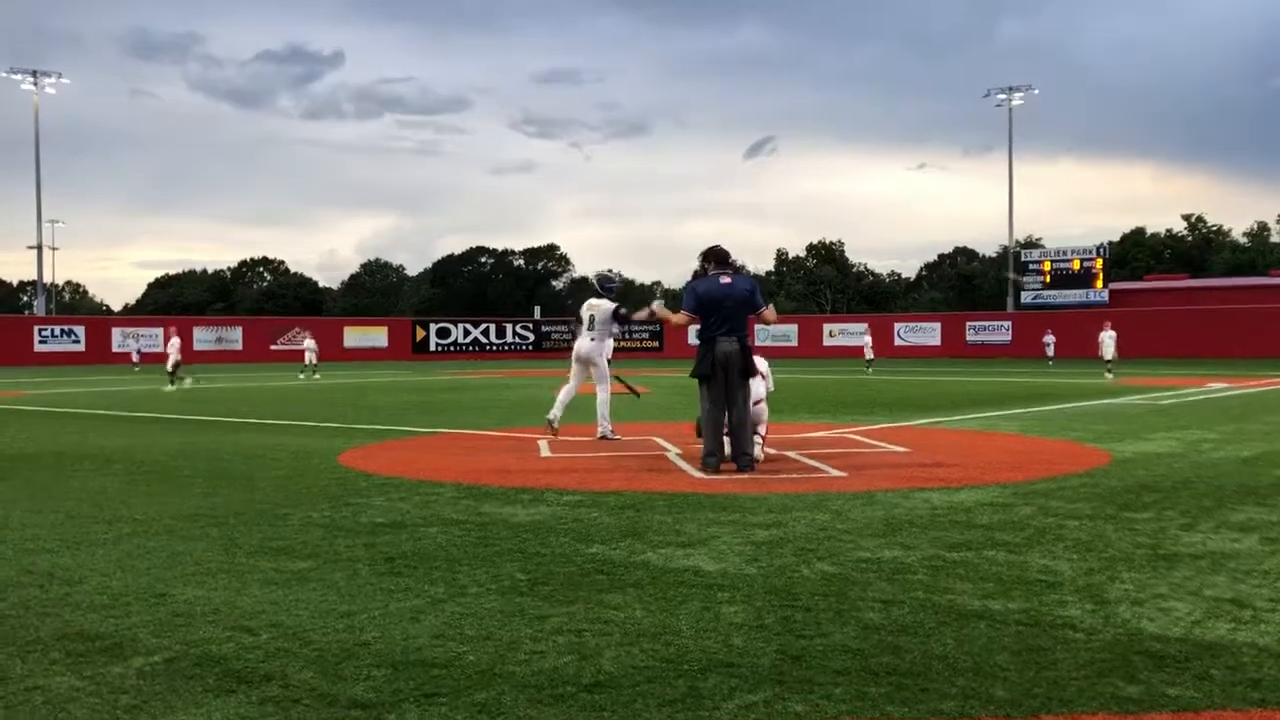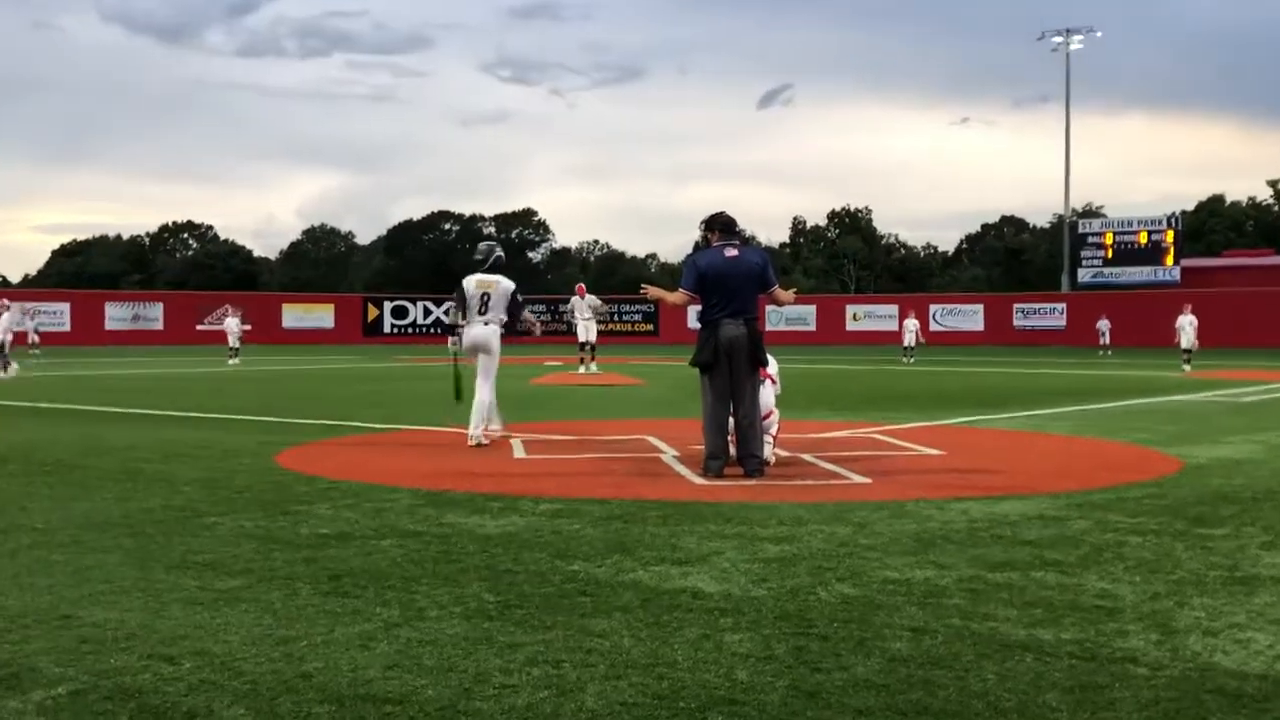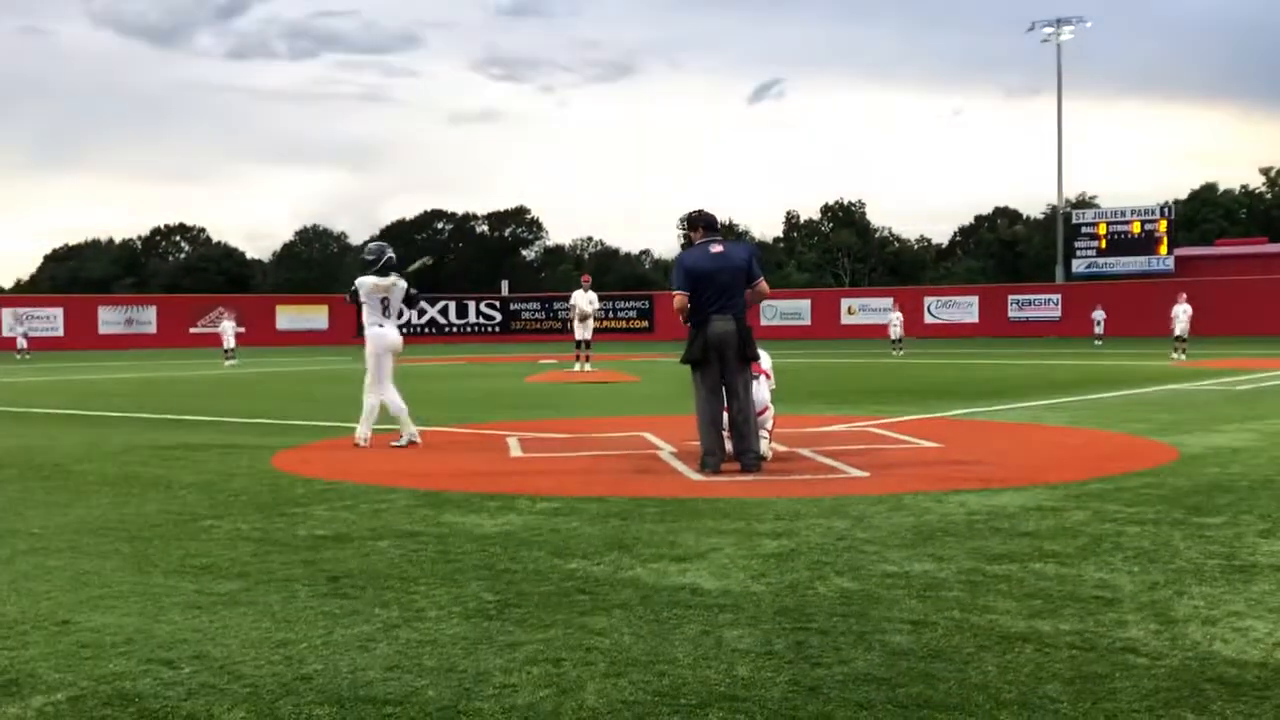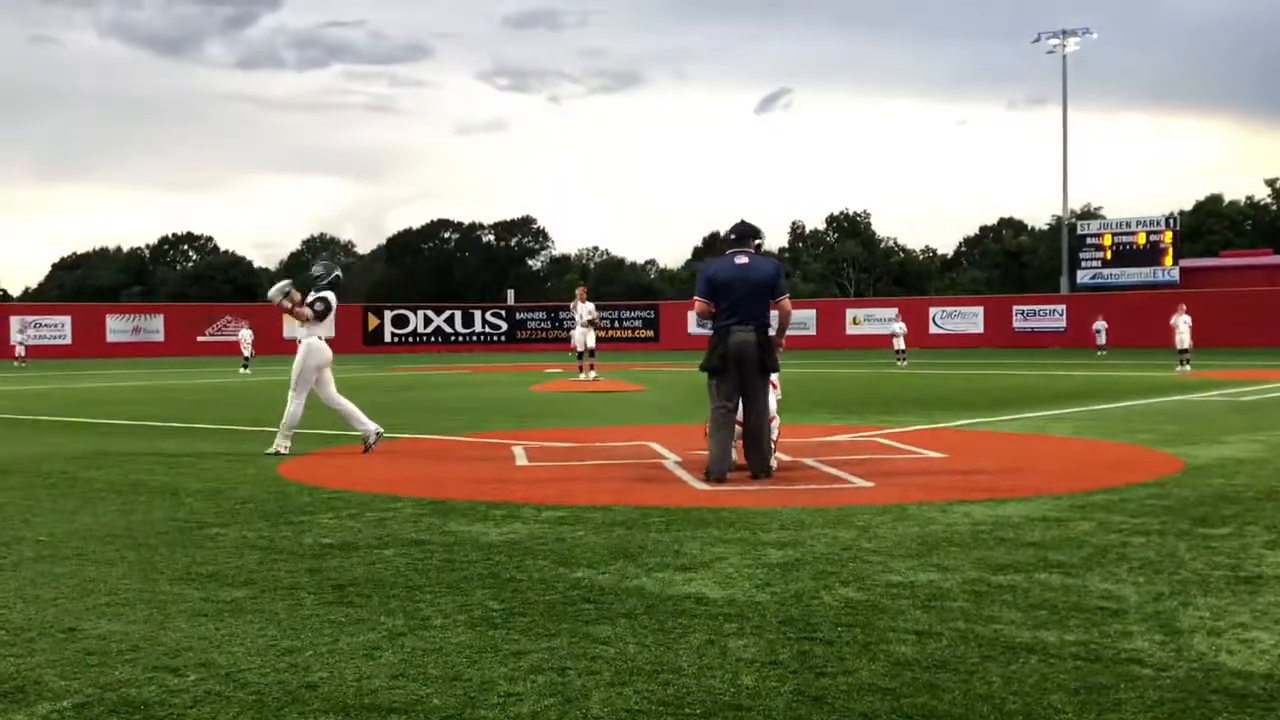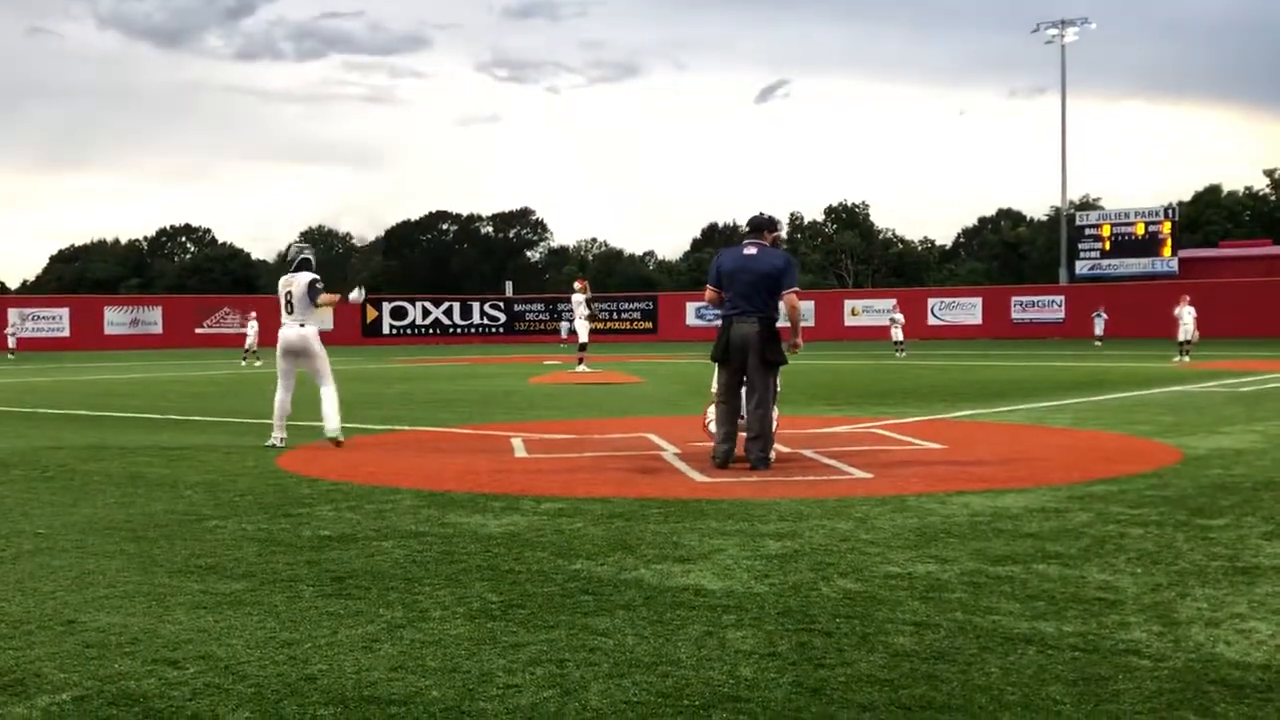
dt=1s
person 1, frame 1
left shoulder: (697, 286)
right shoulder: (748, 283)
left elbow: (683, 320)
right elbow: (766, 318)
left wrist: (665, 314)
right wrist: (772, 314)
left hip: (711, 350)
right hip: (739, 349)
left knee: (712, 406)
right knee: (739, 406)
left ankle: (711, 459)
right ankle: (744, 459)
person 1, frame 2
left shoulder: (699, 259)
right shoulder: (758, 256)
left elbow: (682, 299)
right elbow: (778, 298)
left wrist: (659, 294)
right wrist: (789, 297)
left hip: (715, 336)
right hip: (746, 334)
left knee: (715, 402)
right knee: (747, 401)
left ankle: (715, 463)
right ankle: (753, 463)
person 1, frame 3
left shoulder: (686, 258)
right shoulder: (743, 251)
left elbow: (680, 304)
right elbow: (762, 291)
left wrist: (687, 317)
left hip: (704, 332)
right hip: (736, 330)
left knee: (708, 398)
right knee: (741, 397)
left ankle: (711, 459)
right ankle: (750, 458)
person 1, frame 4
left shoulder: (711, 267)
right shoulder: (771, 266)
left elbow: (700, 309)
right elbow: (785, 309)
right wrist: (780, 336)
left hip: (724, 342)
right hip: (757, 341)
left knee: (722, 407)
right knee: (757, 406)
left ankle: (718, 468)
right ankle: (760, 466)
person 1, frame 5
left shoulder: (723, 257)
right shoulder: (781, 259)
left elbow: (710, 298)
right elbow: (791, 302)
right wrist: (796, 335)
left hip: (731, 331)
right hip: (763, 333)
left knee: (727, 395)
right knee: (761, 397)
left ankle: (722, 453)
right ankle: (758, 456)
person 2, frame 1
left shoulder: (587, 304)
right shoulder: (611, 307)
left elbow: (580, 327)
right elbow: (631, 317)
right wrist: (650, 311)
left hip: (580, 344)
right hip: (595, 347)
left knee: (573, 384)
right knee: (603, 388)
left ankle: (554, 415)
right ankle: (604, 429)
person 2, frame 2
left shoulder: (468, 281)
right shoulder: (507, 285)
left elbow: (457, 309)
right elbow: (521, 312)
left wrist: (454, 334)
right wrist: (535, 324)
left hip: (469, 333)
right hip: (490, 334)
left knee: (485, 382)
right knee: (484, 384)
left ankle: (494, 424)
right ankle: (475, 434)
person 2, frame 3
left shoulder: (363, 282)
right shoulder: (400, 283)
left elbow: (352, 298)
right elbow: (416, 304)
left hip: (377, 337)
right hip: (394, 335)
left knee: (384, 388)
right knee: (372, 387)
left ankle: (409, 432)
right ankle: (363, 434)
person 2, frame 4
left shoulder: (325, 297)
right shoulder: (315, 294)
left elbow: (305, 316)
right elbow: (301, 310)
left wrist: (288, 306)
right wrist: (291, 296)
left hip: (312, 348)
right hip: (318, 350)
left knee: (296, 397)
right knee: (331, 397)
left ankle: (282, 443)
right ankle: (370, 430)
person 2, frame 5
left shoulder: (282, 281)
right shoulder: (310, 279)
right elbow: (320, 299)
right wrist: (348, 298)
left hip: (285, 335)
right hip: (307, 335)
left knee: (284, 387)
right knee: (326, 383)
left ankle: (278, 436)
right ankle: (332, 429)
